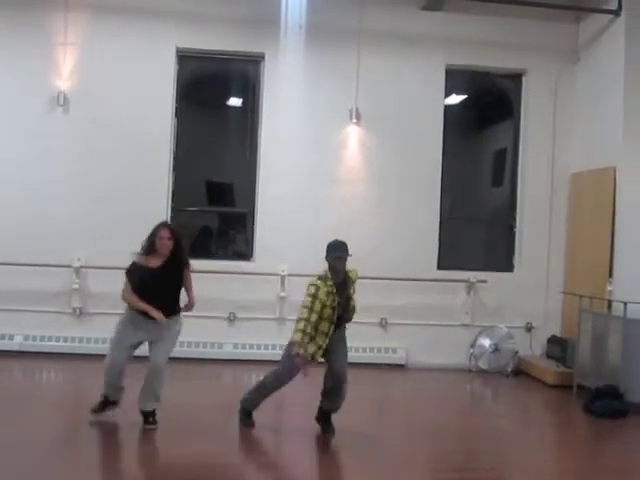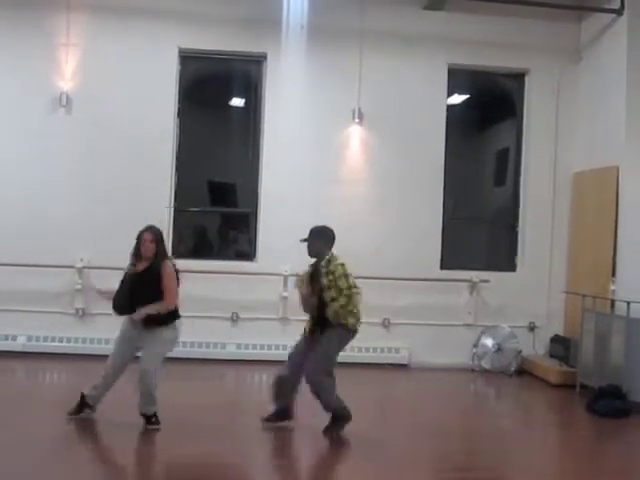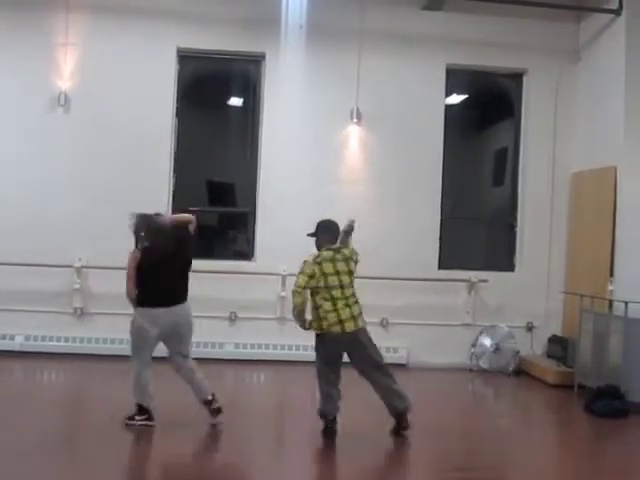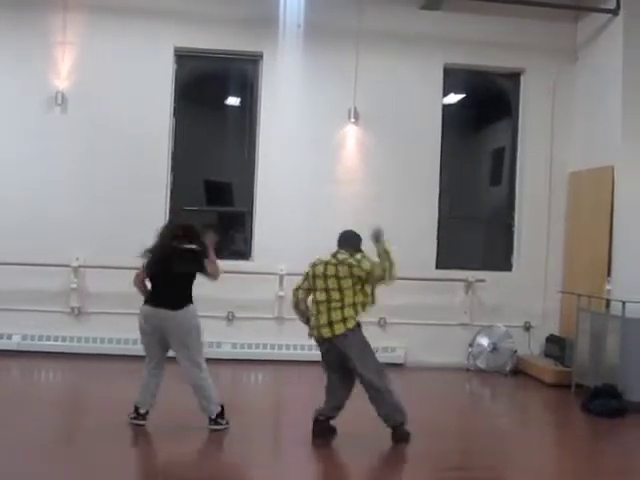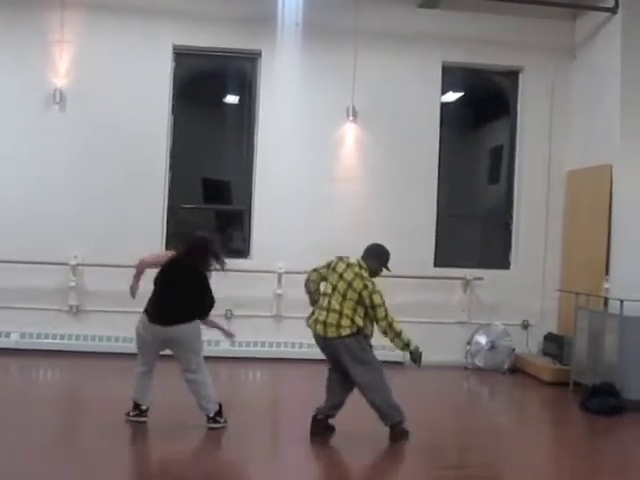
dt=0.3s
person 1, frame 1
left shoulder: (351, 276)
right shoulder: (318, 286)
right elbow: (305, 319)
left wrist: (350, 310)
right wrist: (300, 354)
left hip: (335, 332)
right hip: (311, 333)
left knee: (339, 373)
right knee: (282, 374)
left ankle: (325, 414)
right ankle: (247, 406)
person 1, frame 2
left shoulder: (337, 267)
right shoulder: (314, 267)
left elbow: (353, 297)
right elbow: (308, 296)
left wrist: (333, 314)
right wrist: (308, 302)
left hip: (340, 327)
right hip: (320, 325)
left knee: (315, 370)
right knee: (294, 362)
left ankle: (339, 413)
right ankle: (283, 407)
person 1, frame 3
left shoulder: (312, 264)
right shoulder: (349, 256)
left elbow: (298, 296)
left wrist: (302, 320)
right wrist: (346, 235)
left hip: (328, 329)
right hip: (355, 324)
left knee: (328, 375)
right knee: (375, 370)
left ankle: (329, 421)
right ankle: (400, 413)
person 1, frame 4
left shoulder: (316, 267)
right shoulder: (356, 264)
left elbow: (298, 297)
right elbow: (387, 272)
left wrist: (309, 319)
right wrist: (380, 243)
left hip: (322, 333)
right hip: (346, 332)
left knee: (338, 375)
right knee: (372, 376)
left ankle: (323, 421)
right ankle: (397, 425)
person 1, frame 5
left shoulder: (337, 263)
right shoulder: (368, 287)
left elbow: (311, 279)
right elbow: (385, 323)
left wrist: (318, 305)
right wrist: (410, 347)
left hip: (320, 330)
right hip: (344, 334)
left knee: (341, 373)
right knee: (371, 376)
left ankle: (322, 417)
right ankle: (396, 424)
person 2, frame 1
left shoulder: (179, 261)
right shoulder: (141, 262)
left elbow: (185, 276)
right elbow: (127, 295)
left wrist: (191, 297)
right wrist: (152, 310)
left hip: (168, 323)
right hip: (136, 319)
left knee: (158, 365)
right knee: (114, 362)
left ankle: (148, 409)
right ankle: (110, 397)
person 2, frame 2
left shoulder: (165, 266)
right shoulder: (135, 266)
left elbow: (172, 303)
right elbow: (125, 294)
left wrist: (144, 311)
right wrist: (113, 296)
left hip: (163, 329)
right hip: (137, 326)
left knee: (148, 369)
right knee: (114, 365)
left ankle: (149, 412)
right ankle: (88, 401)
person 2, frame 3
left shoulder: (139, 255)
right shoulder: (180, 244)
left elbow: (130, 290)
right elbow: (191, 219)
left wrist: (139, 307)
right wrist: (167, 220)
left hip: (149, 314)
right hip: (179, 311)
left knee: (142, 363)
right knee: (182, 359)
left ankle: (144, 411)
right ankle: (210, 401)
person 2, frame 4
left shoulder: (157, 254)
right shoulder: (194, 255)
left elbow: (138, 281)
right elbow: (214, 273)
right wrist: (209, 250)
left hip: (151, 313)
right hip: (180, 316)
left knee: (154, 365)
right knee: (196, 368)
left ankle: (141, 410)
right ankle: (215, 414)
person 2, frame 5
left shoulder: (173, 260)
right shoulder: (202, 282)
left elbow: (142, 263)
right elbow: (202, 316)
left wrist: (135, 282)
right wrist: (222, 328)
left hip: (152, 325)
right hip: (184, 329)
left knee: (144, 366)
right knee: (195, 371)
left ankle: (139, 408)
right ankle: (213, 414)
